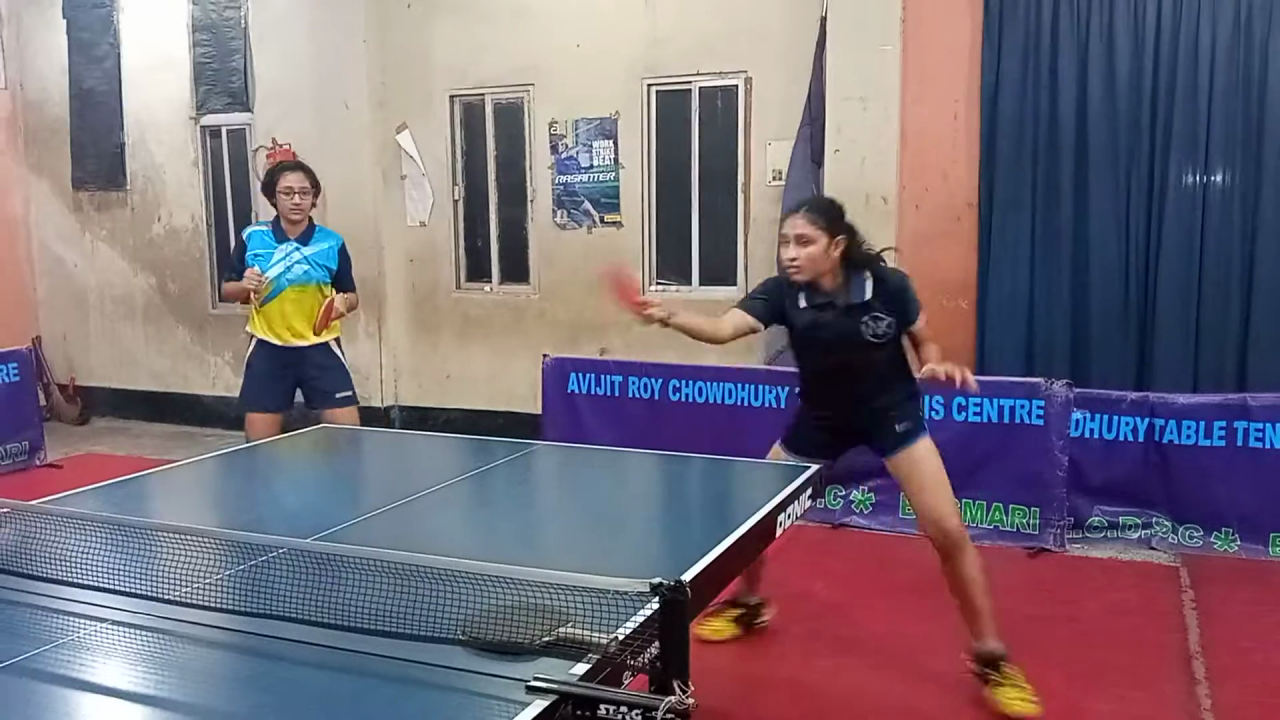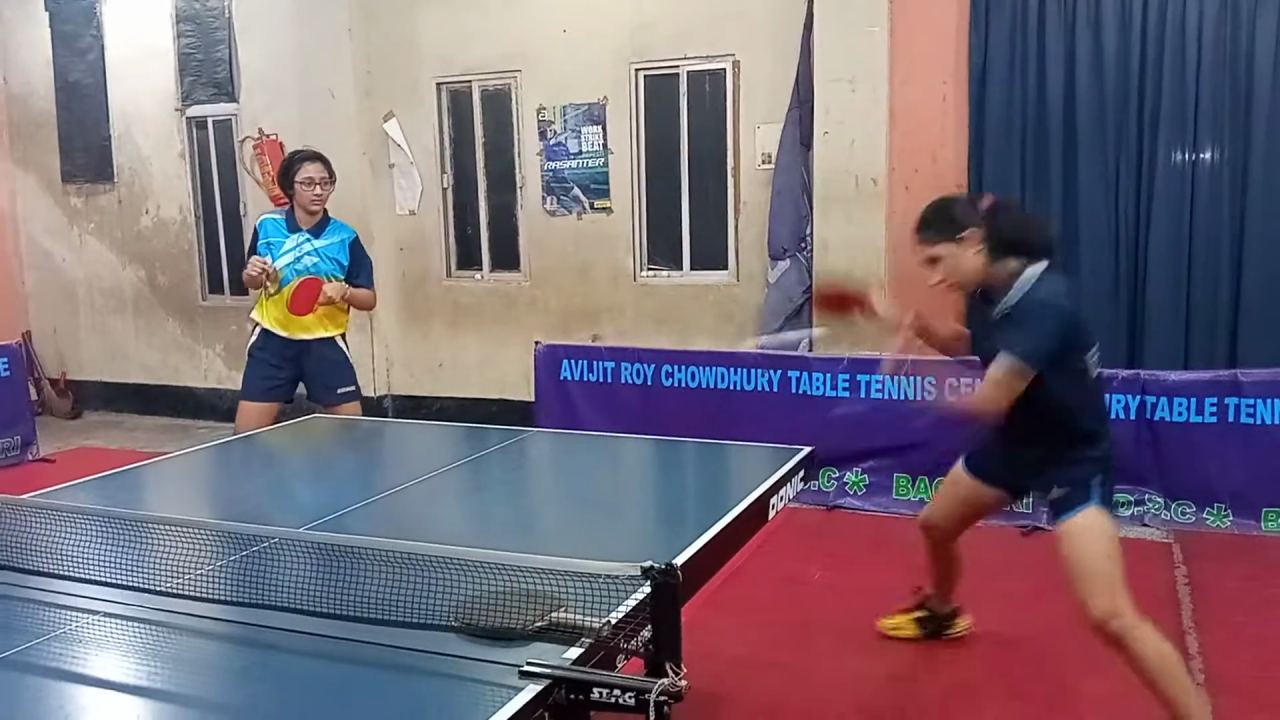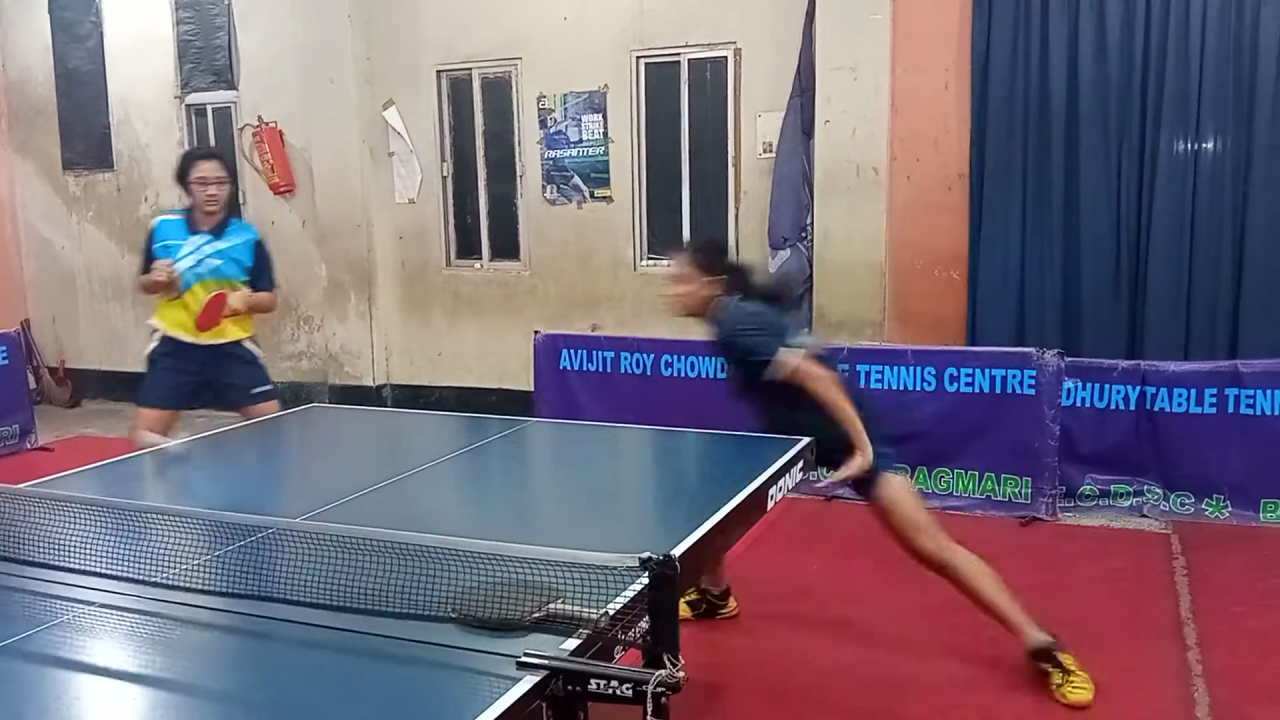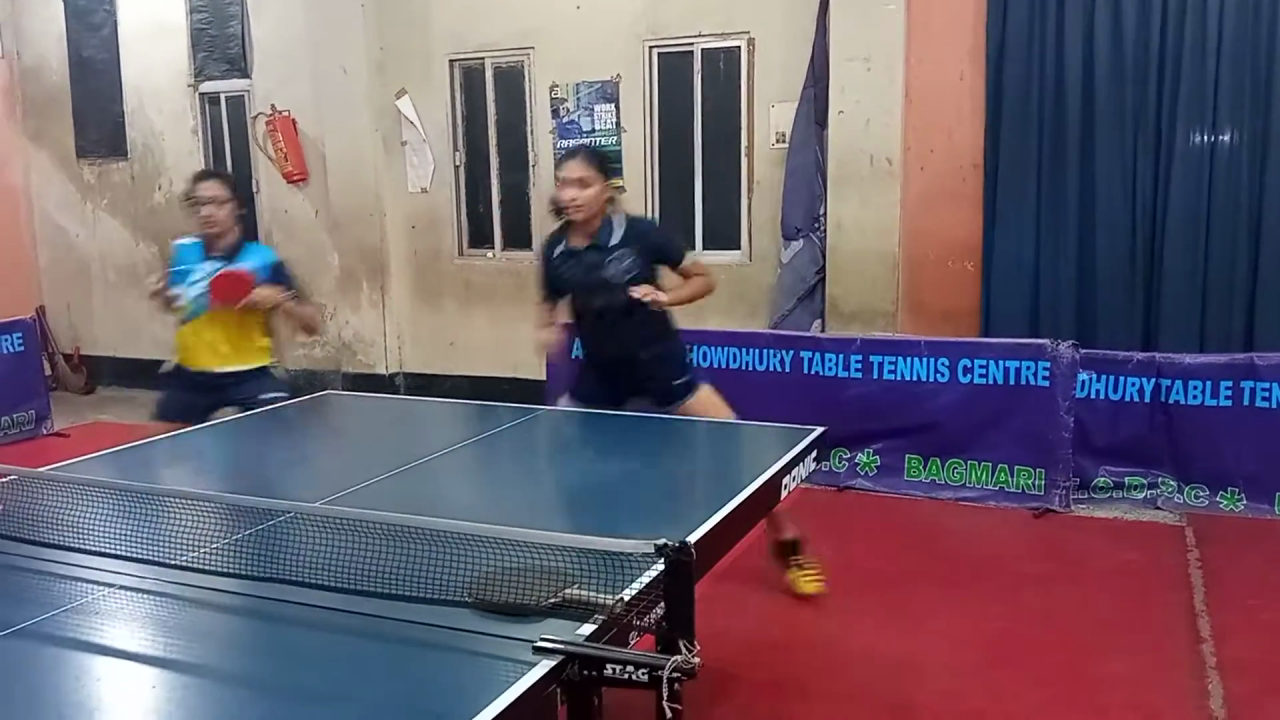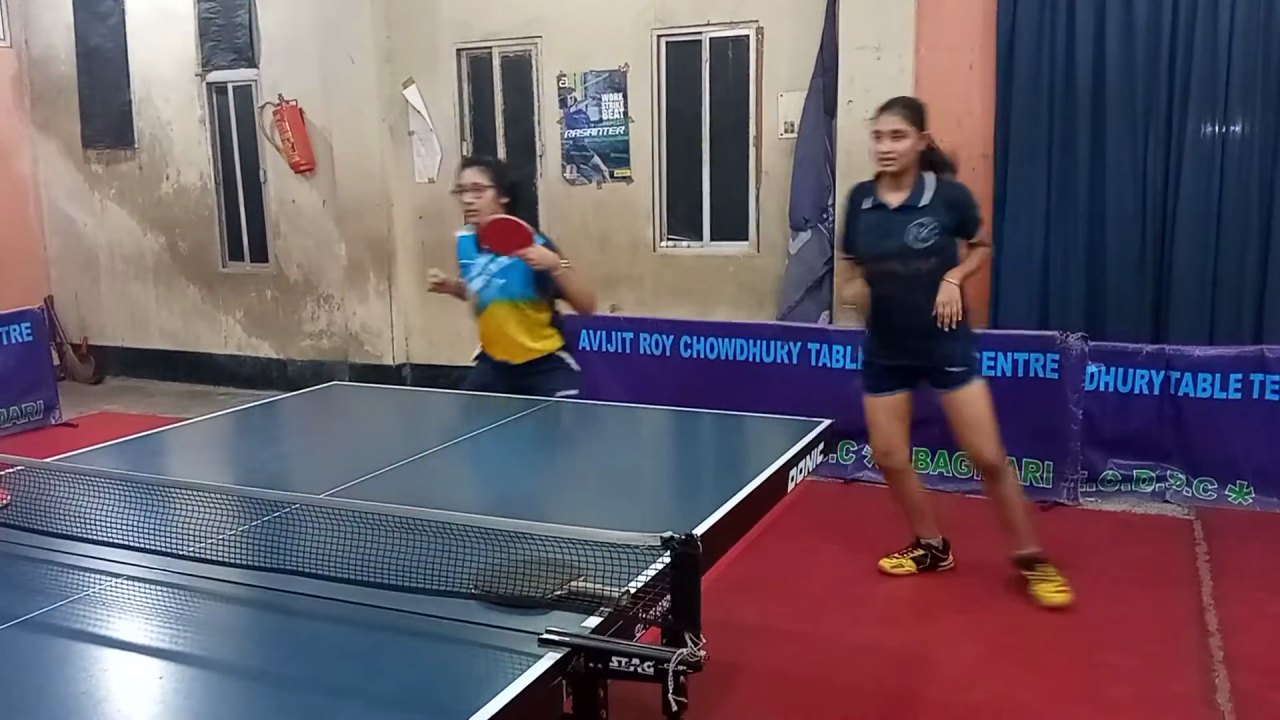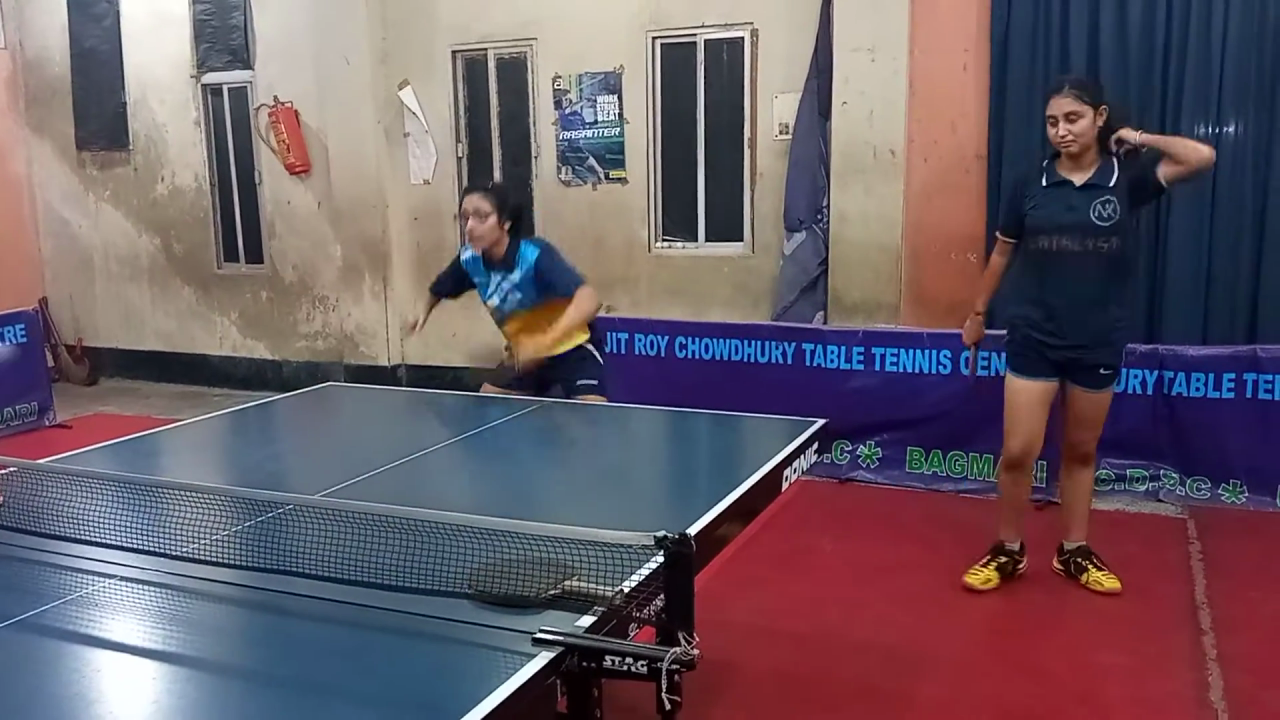
dt=0.7s
person 1, frame 1
left shoulder: (887, 285)
right shoulder: (782, 292)
left elbow: (925, 339)
right elbow: (722, 329)
left wrist: (936, 365)
right wrist: (669, 317)
left hip: (891, 415)
right hip: (820, 419)
left knee: (947, 531)
left ankle: (992, 660)
right ankle: (749, 604)
person 1, frame 2
left shoulder: (1047, 301)
right shoulder: (993, 288)
left elbow: (988, 407)
right elbow: (968, 345)
right wrist: (920, 328)
left hip: (1074, 462)
right hip: (1015, 445)
left knee: (1108, 617)
right knee: (935, 523)
right ankle: (941, 611)
person 1, frame 3
left shoulder: (738, 326)
right shoulder: (733, 321)
left elbow: (815, 376)
left wrist: (861, 447)
left hip: (842, 441)
right hip: (795, 436)
left knee: (933, 548)
left ankle: (1045, 651)
right ankle: (714, 596)
person 1, frame 4
left shoulder: (642, 233)
right shoulder: (555, 249)
left elbow: (703, 280)
right elbow: (550, 306)
left wrist: (662, 297)
right wrist: (549, 332)
left hip: (663, 369)
right hip: (600, 376)
left ankle: (787, 543)
person 1, frame 5
left shoulder: (949, 196)
right shoulder: (859, 201)
left elbow: (980, 249)
left wrist: (954, 280)
right wrist: (855, 286)
left hip: (947, 344)
right hip: (885, 349)
left knee: (988, 458)
right knee: (890, 460)
left ankle: (1030, 557)
right ankle: (931, 545)
person 1, frame 6
left shoulder: (1129, 176)
right shoulder: (1030, 183)
left elbow: (1202, 156)
right elbow: (1002, 254)
left wrist: (1140, 139)
right wrist: (977, 314)
left hip: (1098, 342)
right hip: (1033, 338)
left knee: (1080, 451)
right knee: (1018, 452)
left ankle: (1073, 551)
right ankle: (1008, 549)
person 2, frame 1
left shoulder: (332, 243)
right shoulder: (252, 238)
left elbow: (352, 297)
right elbow: (227, 292)
left wrist: (344, 301)
right wrist: (245, 285)
left hip: (321, 350)
right hip: (269, 351)
person 2, frame 2
left shoulder: (345, 237)
right shoulder: (266, 226)
left elbow: (369, 300)
right elbow: (252, 284)
left wrist: (343, 291)
right wrist: (252, 274)
left hip: (325, 344)
right hip: (272, 342)
right knee: (245, 436)
person 2, frame 3
left shoulder: (247, 238)
right shoulder: (163, 229)
left elbow: (269, 299)
right elbow: (145, 285)
left wrist: (248, 299)
right wrist: (156, 279)
left hip: (232, 349)
right hip: (175, 349)
right knee: (142, 446)
person 2, frame 4
left shoulder: (263, 263)
right shoulder: (183, 253)
left elbow: (312, 324)
left wrist: (280, 300)
right wrist: (161, 295)
left hip: (250, 373)
right hip: (193, 374)
person 2, frame 5
left shoulder: (532, 247)
right shoulder: (464, 241)
left elbow: (587, 306)
left wrist: (557, 266)
right wrist: (449, 286)
left hip: (546, 362)
right hip: (495, 361)
person 2, frame 6
left shoulder: (536, 256)
right shoulder: (469, 261)
left elbow: (589, 300)
right elbow: (436, 293)
left wrist: (543, 342)
right wrist: (420, 313)
left hip: (572, 354)
right hip: (526, 358)
